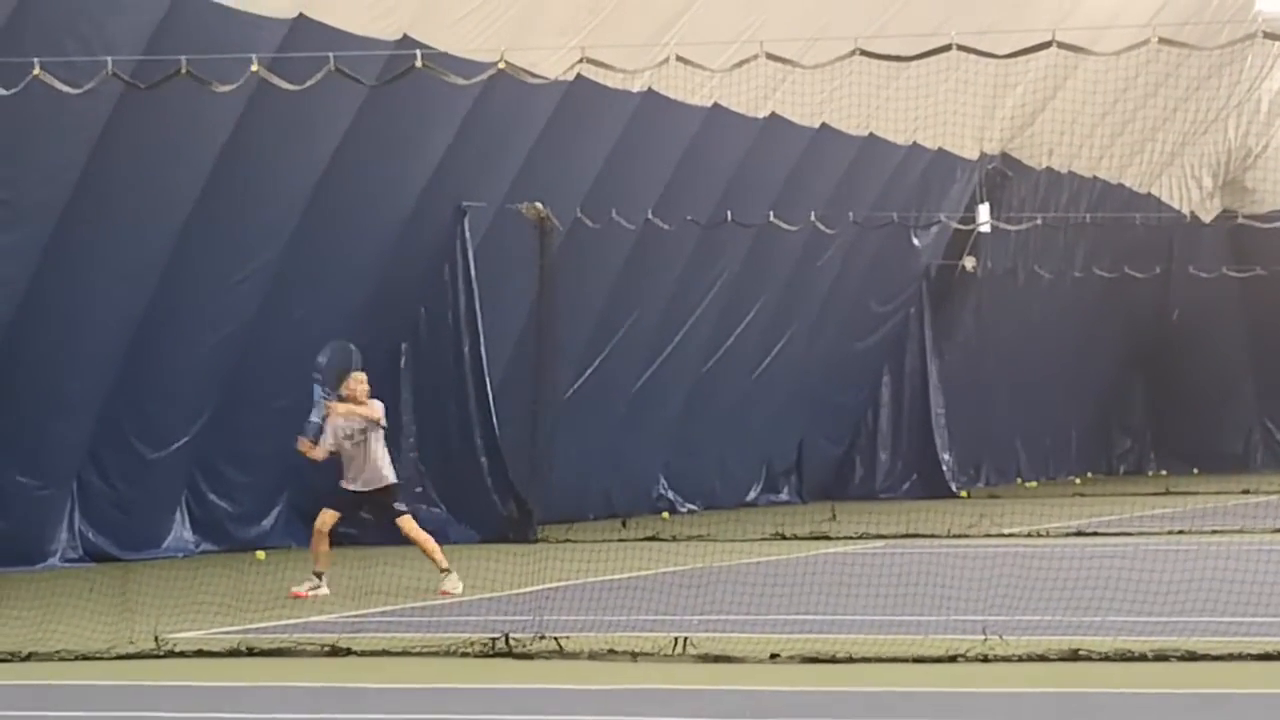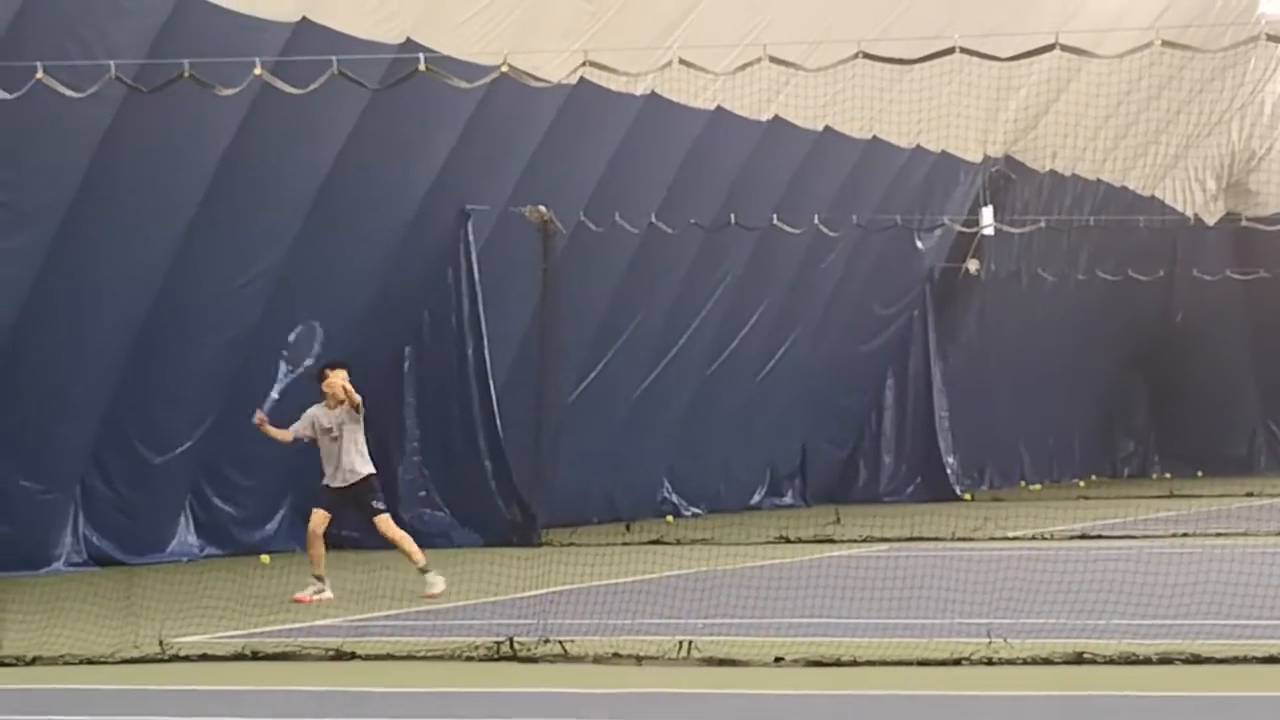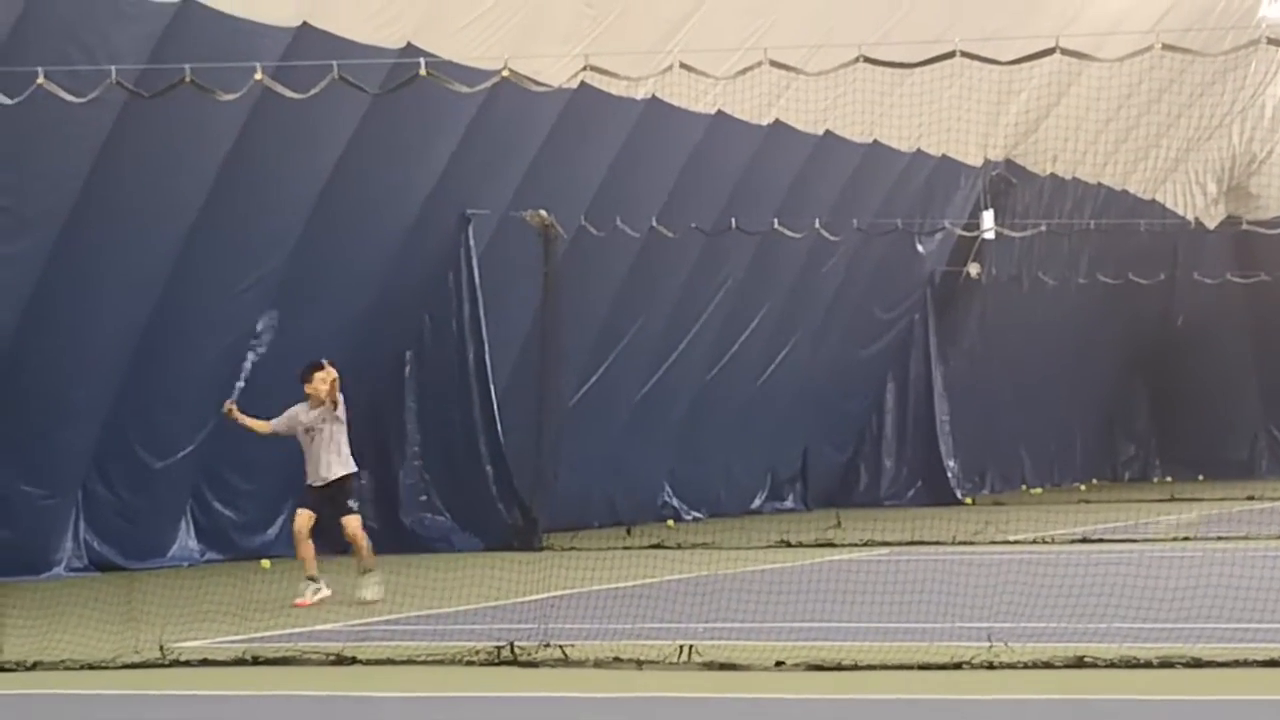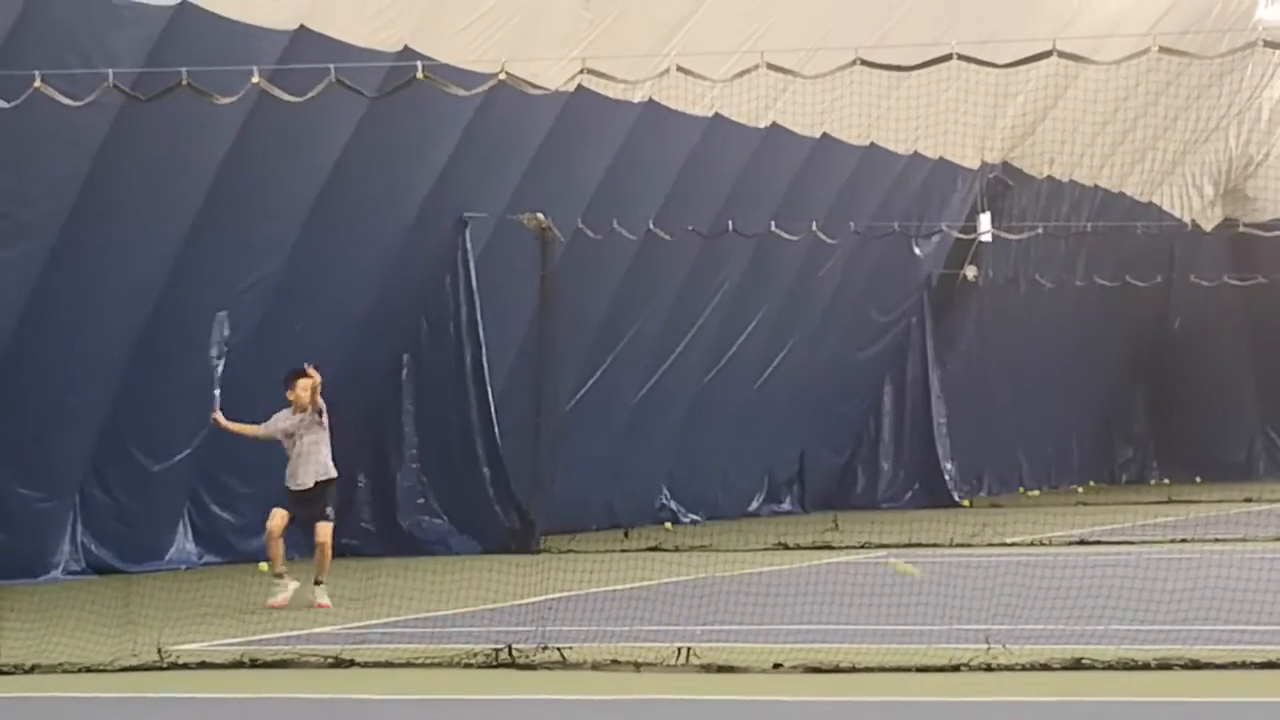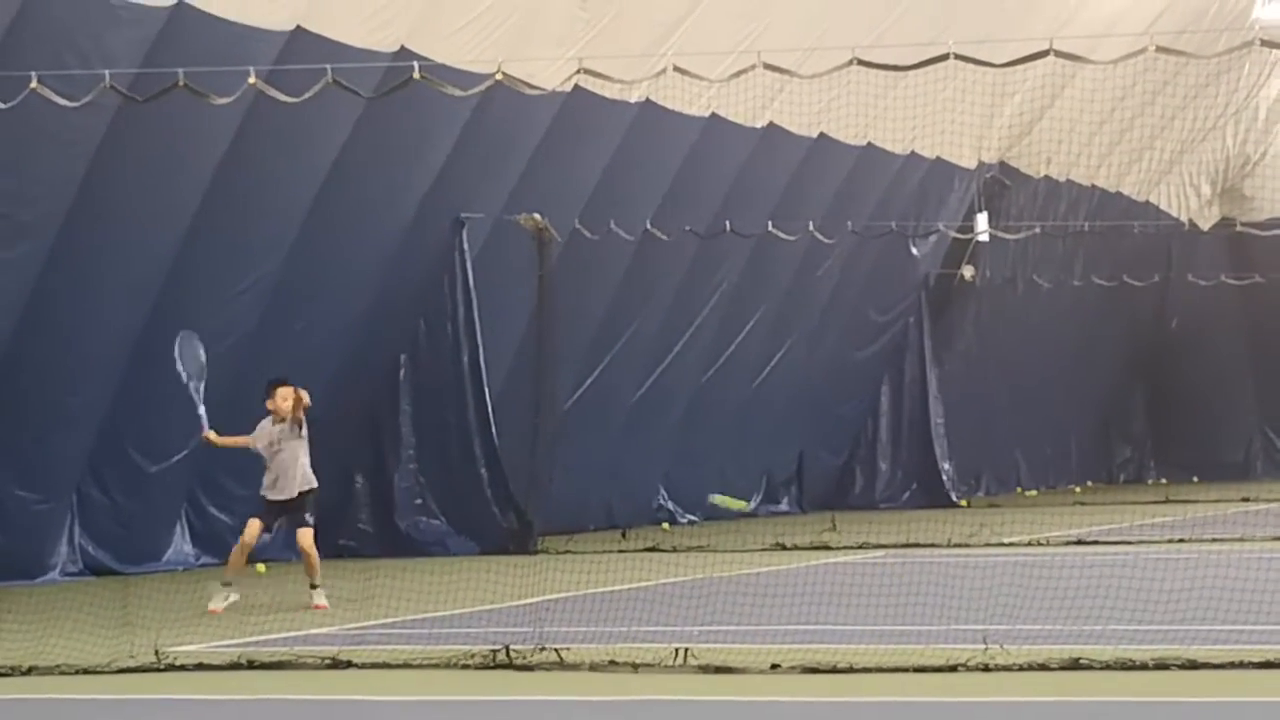
dt=0.1s
person 1, frame 1
left shoulder: (374, 405)
right shoulder: (334, 419)
left elbow: (373, 414)
right elbow: (322, 453)
left wrist: (347, 408)
right wrist: (308, 450)
left hip: (383, 483)
right hip: (351, 485)
left knee: (411, 530)
right knee: (321, 526)
left ankle: (448, 574)
right ankle: (318, 580)
person 1, frame 2
left shoulder: (351, 407)
right shoulder: (313, 414)
left elbow: (355, 399)
right elbow: (287, 436)
left wrist: (344, 385)
right wrist: (265, 427)
left hip: (360, 478)
right hip: (332, 482)
left knee: (387, 529)
right knee: (314, 529)
left ankle: (427, 573)
right ankle: (319, 584)
person 1, frame 3
left shoulder: (335, 403)
right shoulder: (297, 413)
left elbow: (333, 392)
right elbow: (267, 427)
left wrist: (334, 378)
right wrist: (238, 416)
left hip: (343, 476)
right hip: (316, 481)
left knee: (352, 530)
right knee: (300, 528)
left ankle: (368, 575)
right ankle: (315, 584)
person 1, frame 4
left shoulder: (317, 410)
right shoulder: (281, 418)
left elbow: (314, 395)
right elbow: (258, 430)
left wrist: (316, 383)
right wrist: (225, 423)
left hip: (321, 481)
right hip: (294, 484)
left knee: (323, 538)
right knee: (273, 528)
left ankle: (319, 586)
right ankle: (283, 580)
person 1, frame 5
left shoulder: (297, 420)
right shoulder: (265, 427)
left elbow: (299, 407)
right elbow: (250, 442)
left wrist: (302, 399)
right wrist: (215, 438)
left hip: (301, 492)
right hip: (272, 494)
left knee: (305, 544)
right knee: (247, 539)
left ankle: (316, 590)
right ankle: (226, 589)
